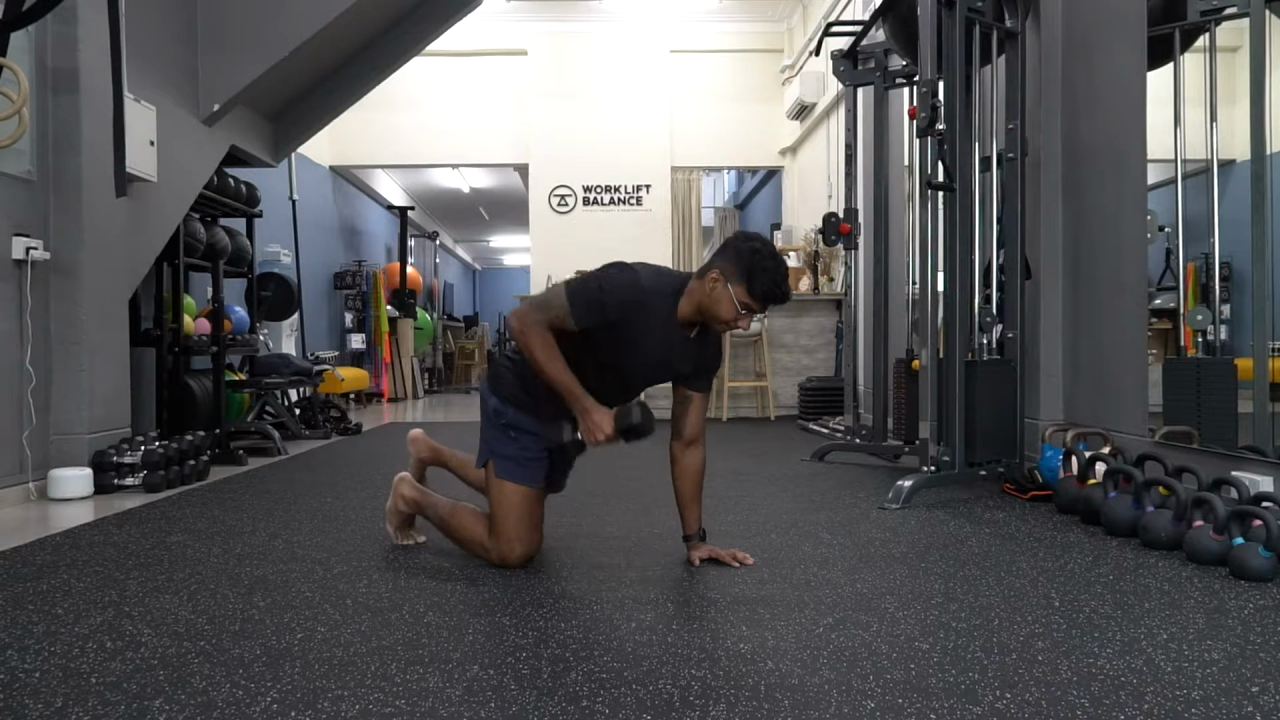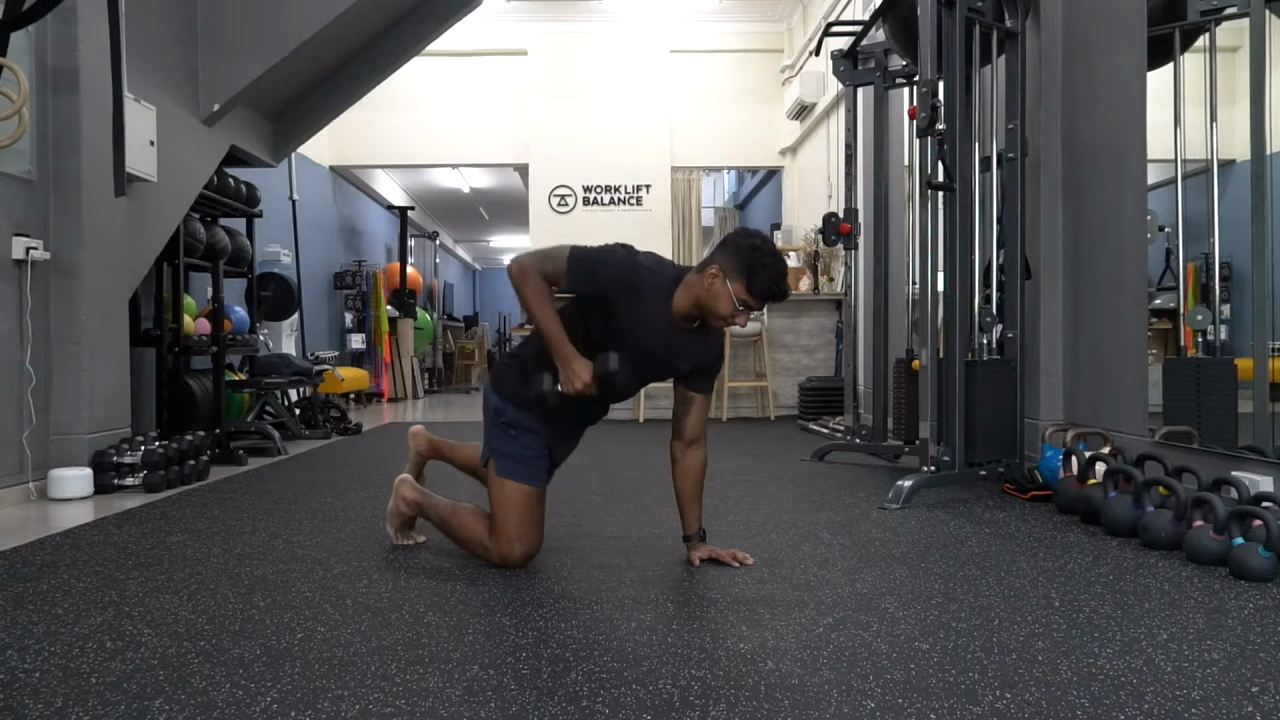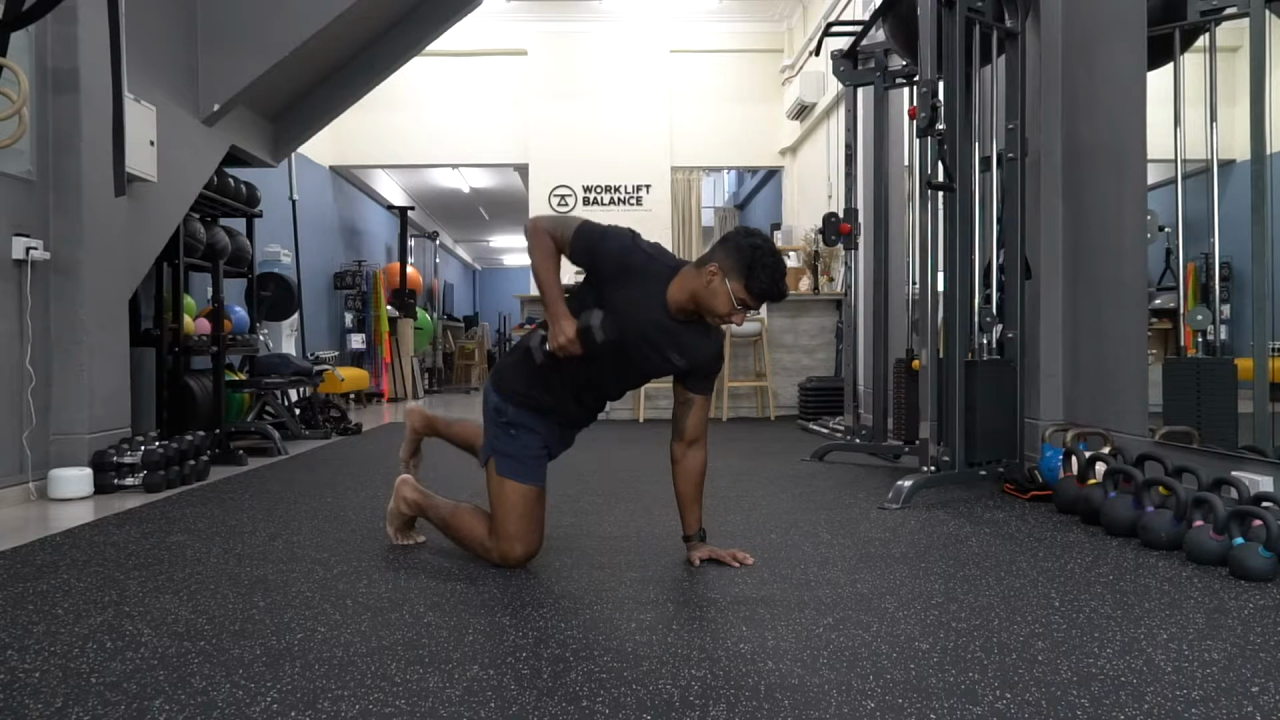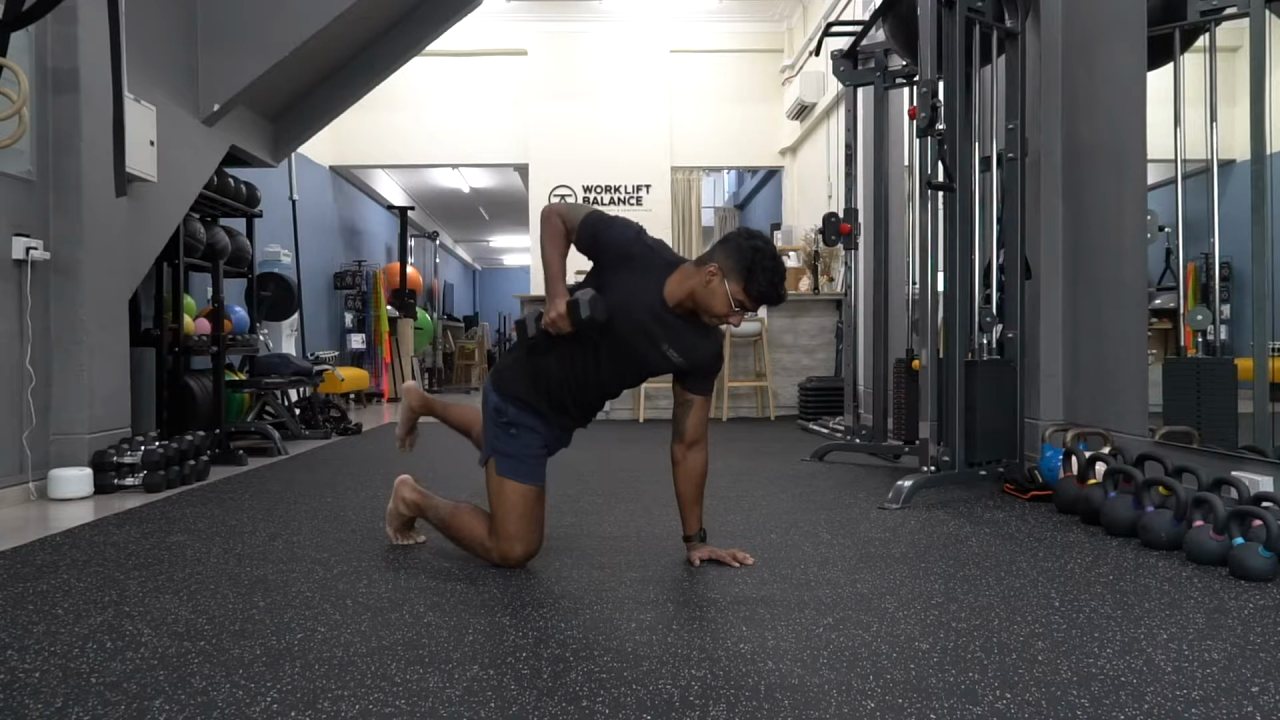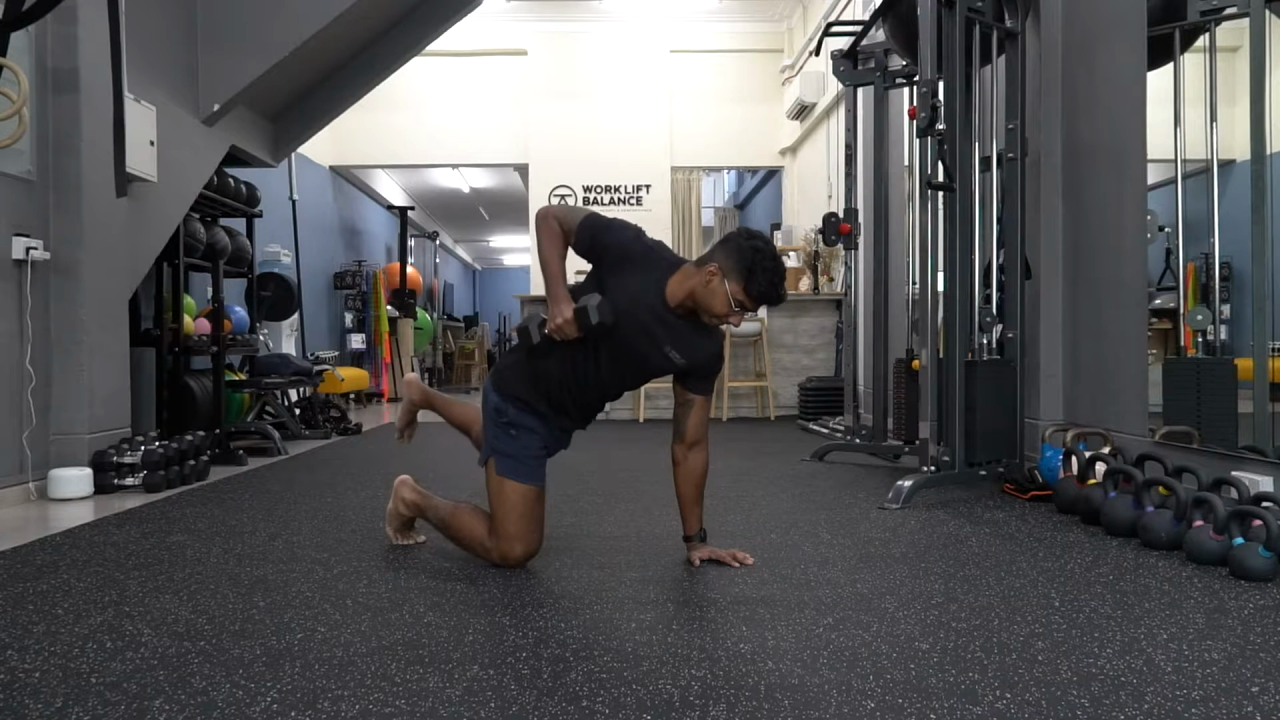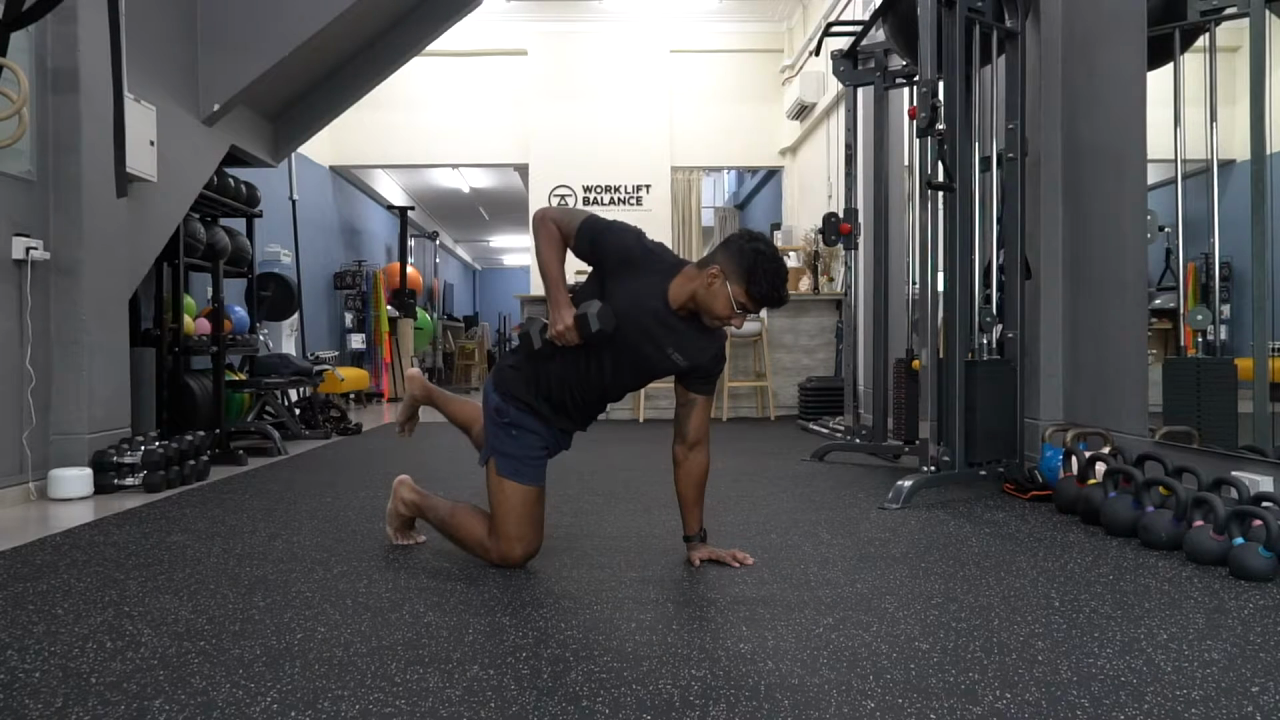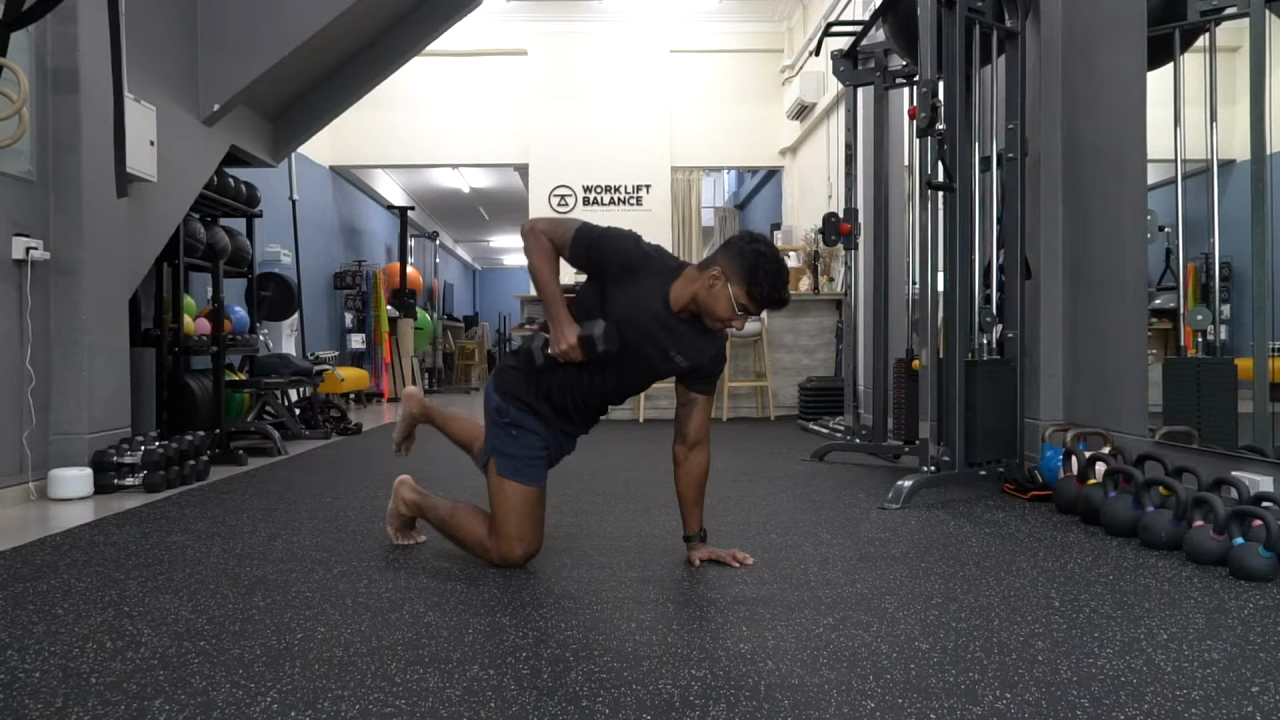
dt=0.2s
person 1, frame 1
left shoulder: (706, 346)
right shoulder: (633, 290)
left elbow: (687, 442)
right elbow: (524, 321)
left wrist: (694, 539)
right wrist: (585, 407)
left hip: (564, 410)
right hip: (519, 401)
left knee: (526, 507)
right knee: (513, 550)
left ankle: (429, 451)
right ankle: (411, 496)
person 1, frame 2
left shoulder: (707, 347)
right shoulder: (632, 275)
left elbow: (688, 442)
right elbow: (525, 268)
left wrist: (694, 539)
right wrist: (567, 359)
left hip: (568, 410)
right hip: (522, 398)
left knee: (514, 487)
right knee: (513, 550)
left ankle: (429, 445)
right ankle: (413, 499)
person 1, frame 3
left shoulder: (705, 346)
right shoulder: (630, 260)
left elbow: (688, 443)
right elbow: (540, 230)
left wrist: (695, 539)
right wrist: (558, 316)
left hip: (570, 414)
right hip: (523, 396)
left knee: (512, 466)
right knee: (513, 550)
left ankle: (425, 422)
right ankle: (414, 498)
person 1, frame 4
left shoulder: (704, 348)
right shoulder: (631, 251)
left elbow: (689, 443)
right elbow: (555, 215)
left wrist: (695, 539)
right wrist: (556, 294)
left hip: (568, 413)
right hip: (521, 394)
left knee: (504, 451)
right knee: (513, 549)
left ankle: (422, 402)
right ankle: (414, 499)
person 1, frame 5
left shoulder: (705, 348)
right shoulder: (631, 253)
left elbow: (690, 444)
right elbow: (550, 218)
left wrist: (695, 540)
right wrist: (558, 299)
left hip: (569, 414)
right hip: (522, 394)
left knee: (500, 446)
right knee: (513, 549)
left ankle: (422, 395)
right ankle: (414, 499)
person 1, frame 6
left shoulder: (707, 348)
right shoulder: (632, 255)
left elbow: (691, 444)
right elbow: (547, 220)
left wrist: (695, 539)
right wrist: (559, 304)
left hip: (571, 415)
right hip: (523, 396)
left knee: (502, 449)
right knee: (512, 550)
left ankle: (424, 390)
right ankle: (413, 499)
person 1, frame 7
left shoulder: (708, 348)
right shoulder: (631, 260)
left elbow: (690, 445)
right elbow: (537, 232)
left wrist: (695, 539)
right wrist: (560, 320)
left hip: (572, 418)
right hip: (525, 398)
left knee: (502, 463)
right knee: (512, 549)
left ankle: (421, 409)
right ankle: (412, 498)
